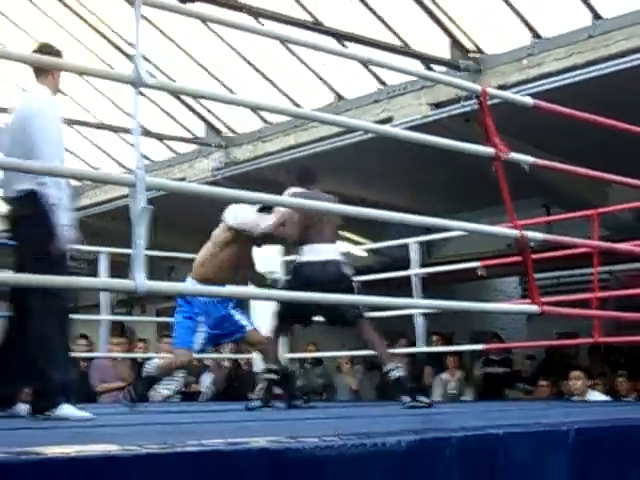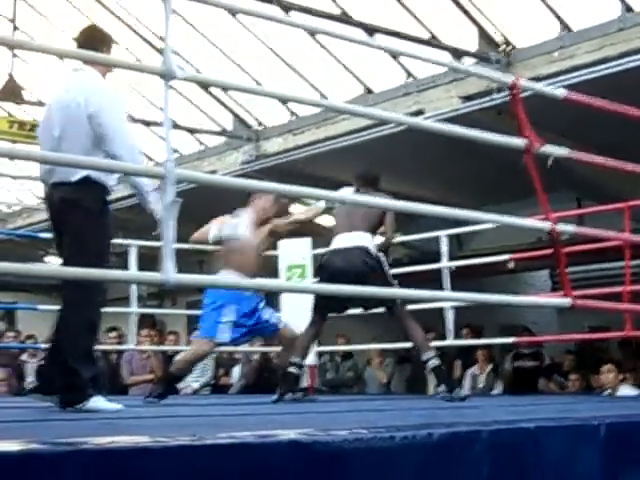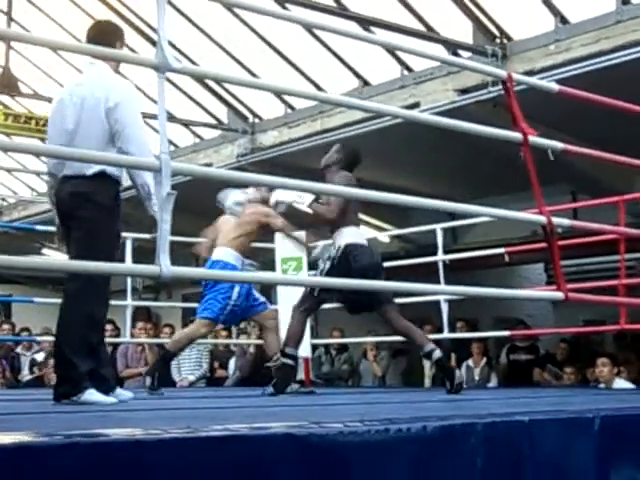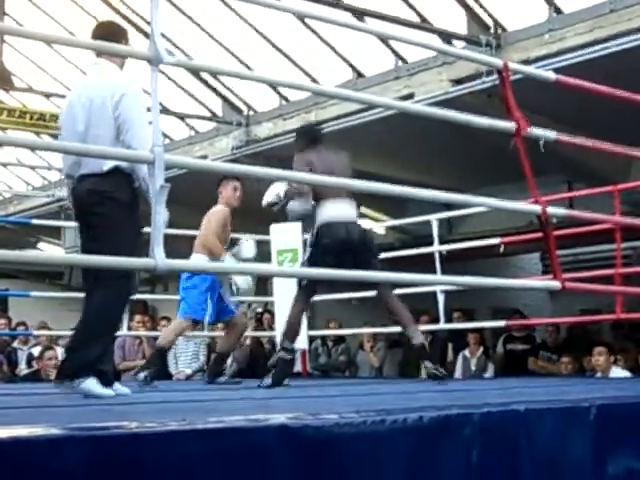
dt=0.3s
person 1, frame 1
right shoulder: (44, 107)
right elbow: (48, 166)
left wrist: (57, 218)
right wrist: (63, 220)
right hip: (39, 211)
right knee: (51, 302)
right ankle: (51, 397)
person 1, frame 2
left shoulder: (59, 95)
right shoulder: (99, 92)
left elbow: (46, 155)
right elbow: (124, 151)
right wrist: (153, 200)
left hip: (59, 195)
right hip: (86, 196)
left knee: (78, 291)
right knee: (85, 292)
left ankle: (54, 379)
right ankle: (77, 390)
person 1, frame 3
left shoulder: (68, 91)
right shoulder: (117, 88)
left elbow: (53, 154)
right elbow: (136, 149)
left wrist: (58, 202)
right wrist: (154, 201)
left hip: (68, 190)
right hip: (98, 191)
left knee: (90, 287)
right knee: (87, 287)
left ankle: (99, 378)
right ankle: (72, 382)
person 1, frame 4
left shoulder: (76, 92)
right shoulder: (122, 86)
left elbow: (68, 156)
right elbow: (139, 146)
left wrist: (76, 201)
right wrist: (156, 196)
left hip: (84, 189)
right hip: (114, 187)
left knee: (99, 282)
right knee: (115, 281)
left ankle: (99, 372)
right ankle: (79, 366)
person 2, frame 1
left shoulder: (297, 196)
right shoulder: (334, 202)
left elbow: (294, 235)
left hip: (306, 270)
right hip: (335, 268)
left knee: (278, 331)
right knee: (367, 331)
left ankle: (267, 393)
right ankle: (405, 391)
person 2, frame 2
right shoulder: (386, 200)
right elbow: (389, 236)
left hip: (334, 258)
right hip: (363, 255)
left knee: (315, 324)
right knee: (406, 318)
left ankle: (286, 386)
right ankle: (443, 382)
person 2, frame 3
left shoulder: (339, 176)
right shoulder: (341, 179)
left elbow: (331, 214)
left wrist: (312, 205)
left hip: (348, 252)
right hip: (365, 254)
left knee: (302, 310)
right knee: (394, 317)
left ankle: (282, 379)
right ankle: (448, 371)
person 2, frame 4
left shoulder: (303, 158)
right shoulder: (343, 157)
left elbow: (303, 192)
left wrist: (282, 197)
left hip: (328, 232)
right hip: (354, 229)
left knee: (301, 299)
right knee: (387, 295)
left ankle: (281, 370)
right ankle: (425, 355)
person 3, frame 1
left shoulder: (246, 243)
right shoulder: (236, 227)
left elbow: (252, 278)
right elbow: (277, 220)
left hip: (221, 300)
right hip: (196, 301)
left knee: (259, 341)
right knee: (181, 359)
person 3, frame 2
left shoulder: (269, 229)
right shoulder: (229, 221)
left elbow: (295, 221)
right elbow: (196, 238)
right wrist: (219, 232)
left hip: (251, 297)
right hip: (225, 293)
left knee: (289, 337)
right knee: (203, 347)
right ankle: (162, 387)
person 3, frame 3
left shoulder: (225, 217)
right shoulder: (260, 212)
left elbow: (201, 249)
right elbow: (286, 228)
right wrist: (306, 245)
left hip: (232, 271)
right hip: (226, 268)
left knee: (269, 319)
right knee: (204, 325)
right ankle: (154, 372)
person 3, frame 4
left shoulder: (219, 215)
right shoulder: (221, 212)
right elbow: (209, 240)
left wrist: (237, 252)
right wrist: (232, 265)
left hip: (209, 277)
right hip: (200, 275)
left knee: (240, 323)
right knee: (184, 322)
left ankle: (214, 371)
right ankle: (148, 369)
